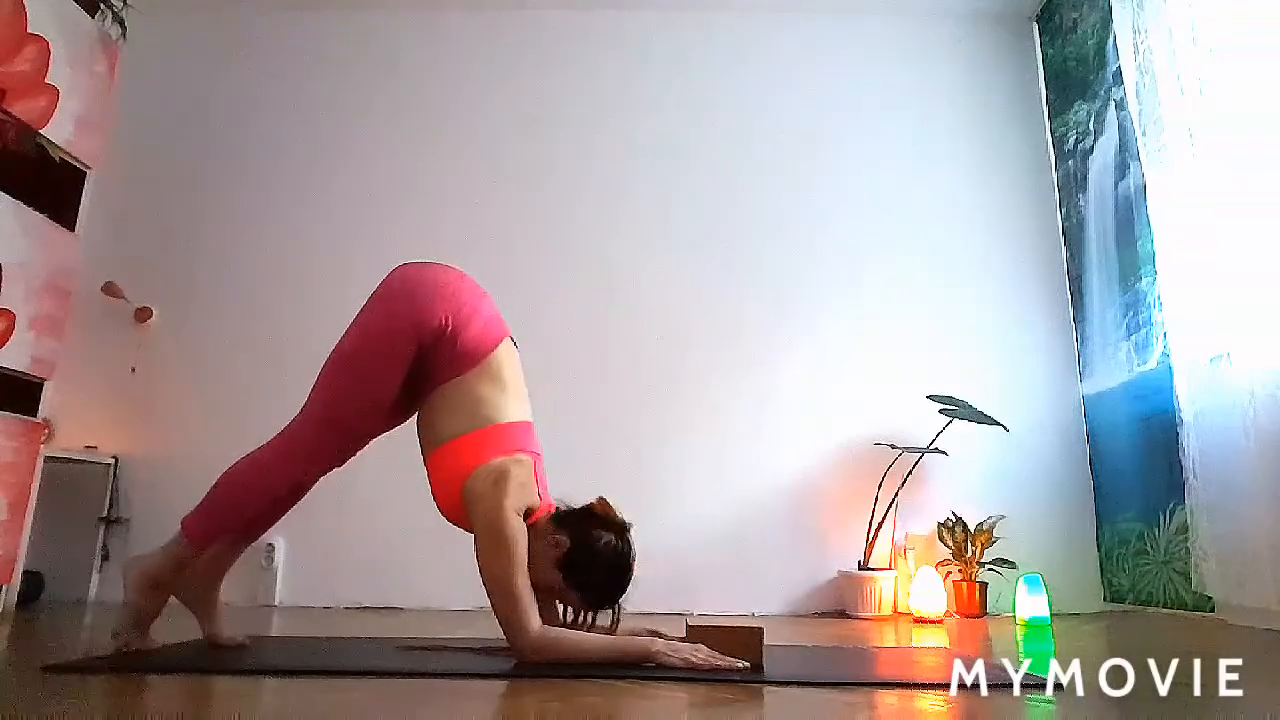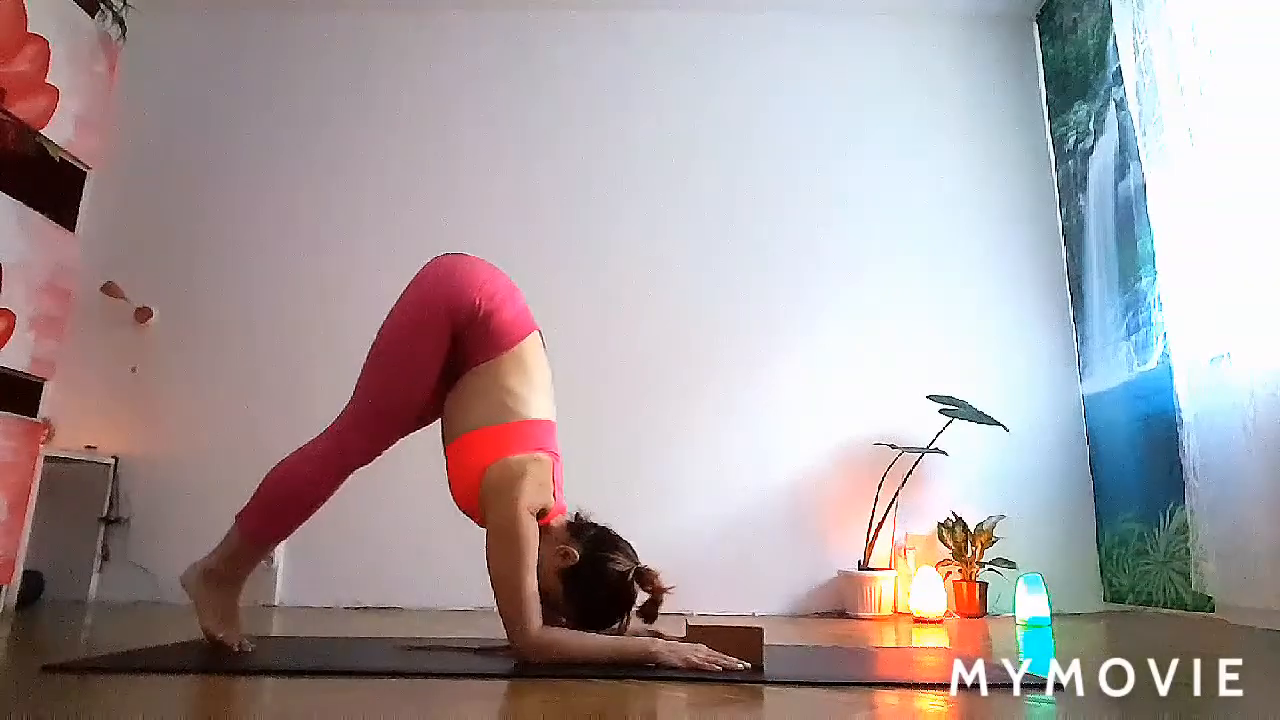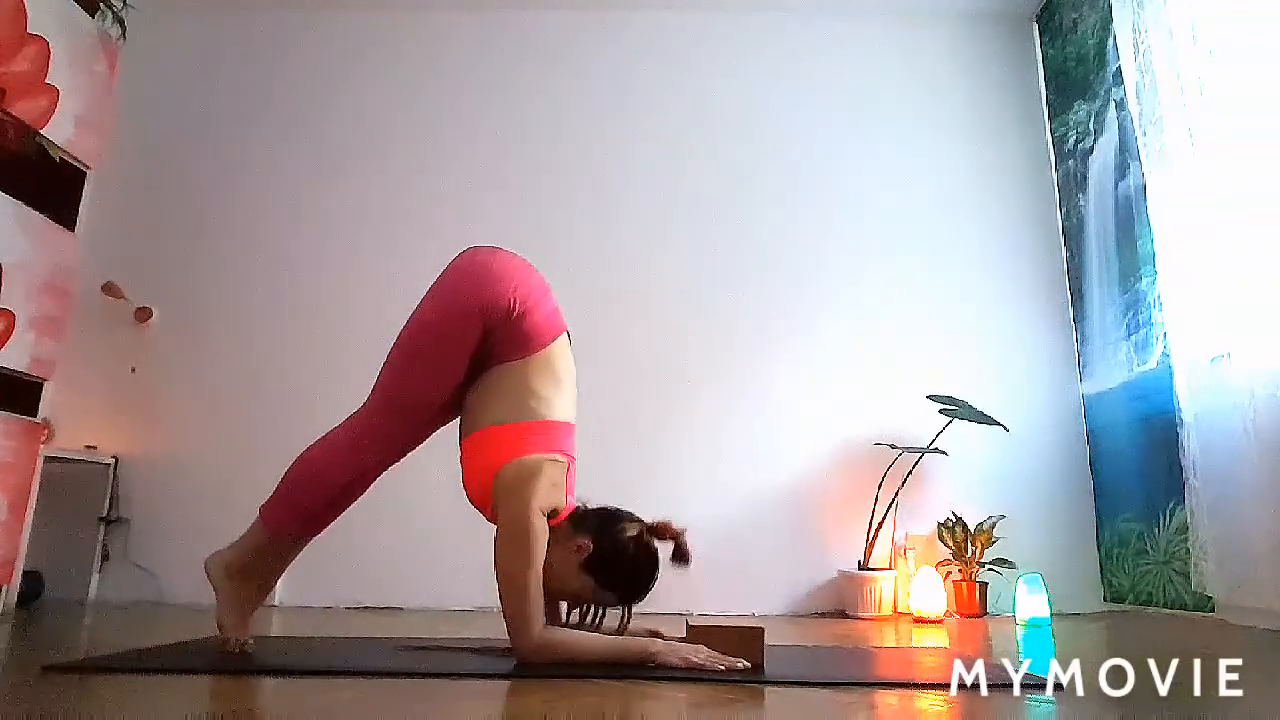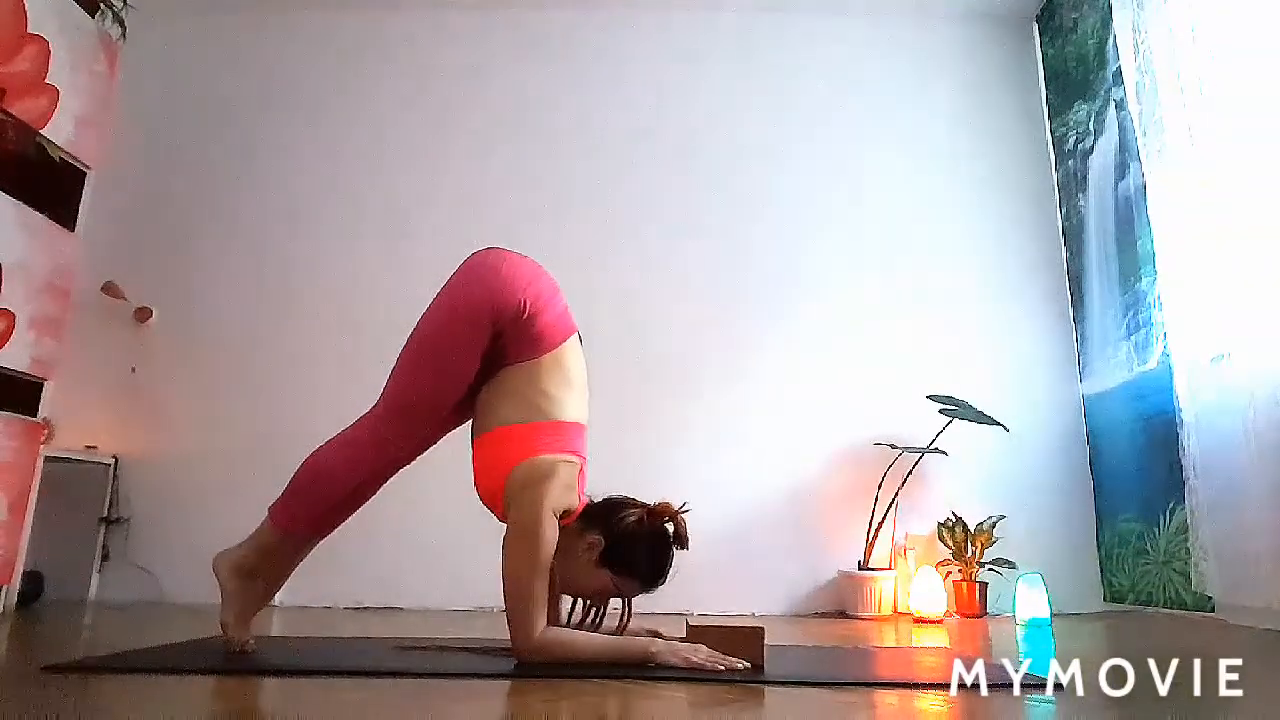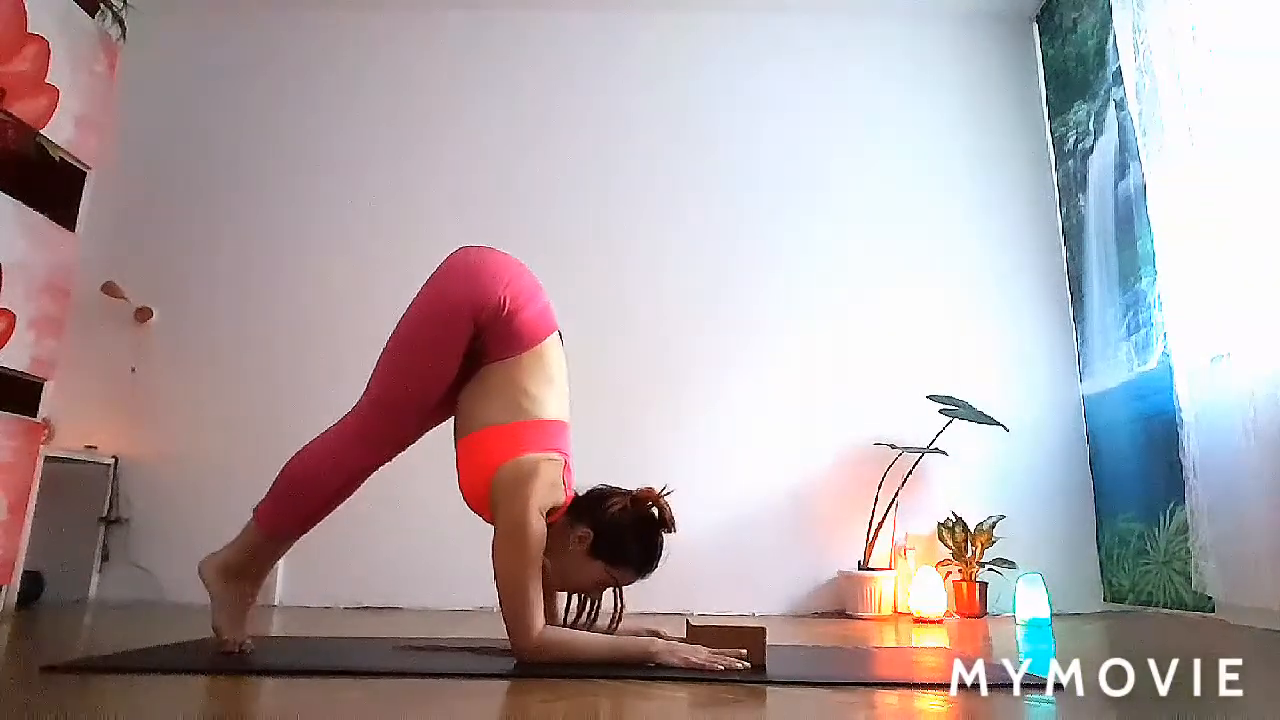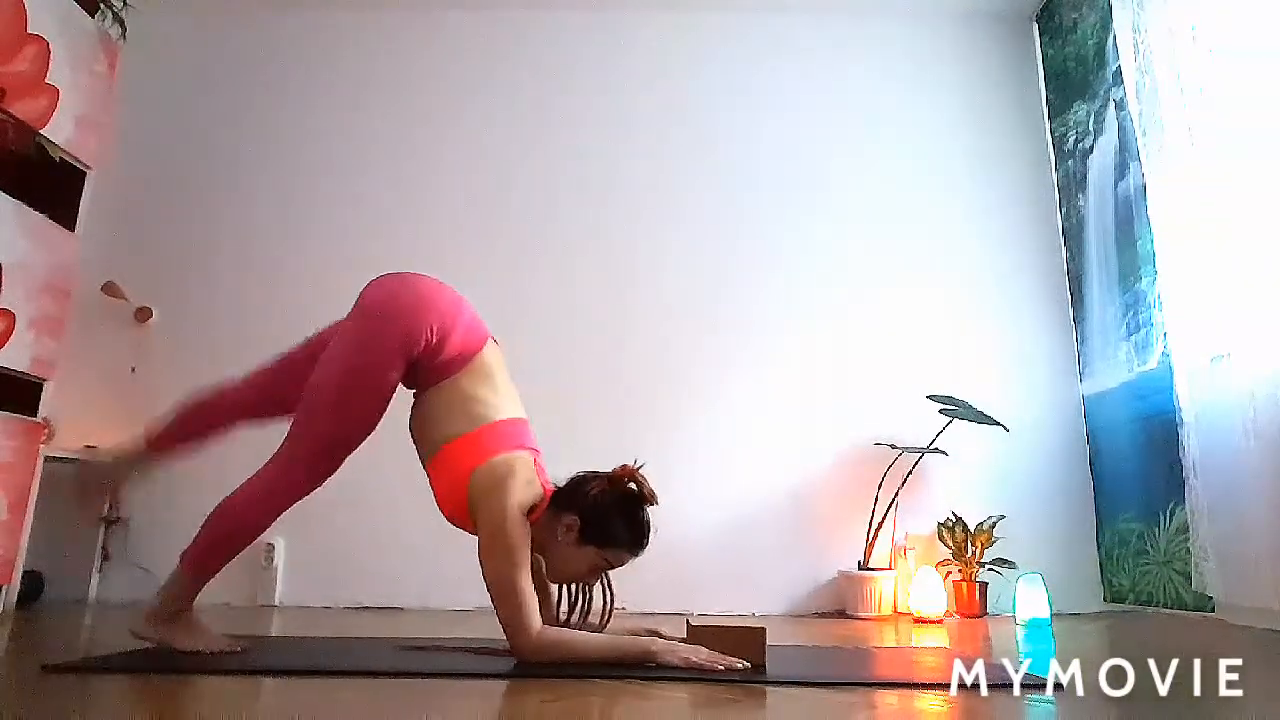
dt=0.7s
person 1, frame 1
left shoulder: (530, 508)
right shoulder: (503, 501)
left elbow: (536, 627)
right elbow: (528, 642)
left wrist: (626, 634)
right wrist: (644, 648)
left hip: (441, 329)
right hip: (425, 309)
left knee: (319, 452)
right knee: (309, 447)
left ankle: (202, 577)
right ankle: (164, 568)
person 1, frame 2
right shoulder: (519, 499)
right elbow: (530, 642)
left wrist: (631, 633)
right wrist: (649, 647)
left hip: (473, 320)
right hip: (459, 299)
left knee: (354, 446)
right knee: (351, 441)
left ankle: (228, 573)
right ankle: (217, 570)
person 1, frame 3
right shoulder: (531, 498)
right elbow: (530, 643)
left wrist: (623, 634)
right wrist: (648, 649)
left hip: (501, 317)
left knee: (378, 445)
right knee: (373, 437)
left ankle: (255, 572)
right ankle: (242, 562)
person 1, frame 4
right shoulder: (545, 497)
right elbow: (530, 642)
left wrist: (622, 635)
right wrist: (649, 649)
left hip: (515, 314)
left knee: (390, 445)
right knee: (386, 437)
left ankle: (262, 571)
right ankle: (252, 561)
person 1, frame 5
right shoulder: (529, 498)
right elbow: (530, 641)
left wrist: (627, 633)
right wrist: (650, 648)
left hip: (493, 313)
left knee: (375, 442)
right knee: (367, 435)
left ankle: (250, 566)
right ankle: (237, 563)
person 1, frame 6
left shoulder: (529, 497)
right shoulder: (509, 499)
left elbow: (539, 624)
right elbow: (529, 642)
left wrist: (625, 639)
right wrist: (648, 647)
left hip: (416, 322)
right hip: (404, 322)
left knee: (258, 398)
right knee: (298, 467)
left ankle: (131, 457)
right ankle: (170, 607)
